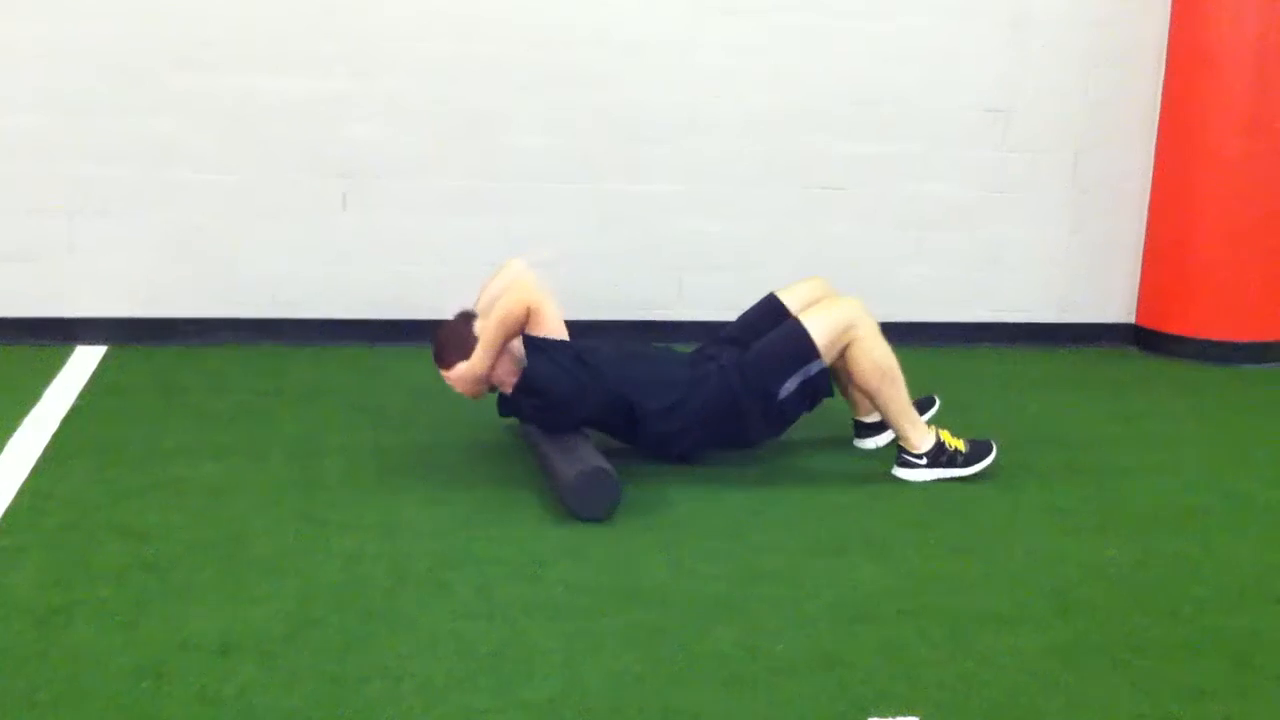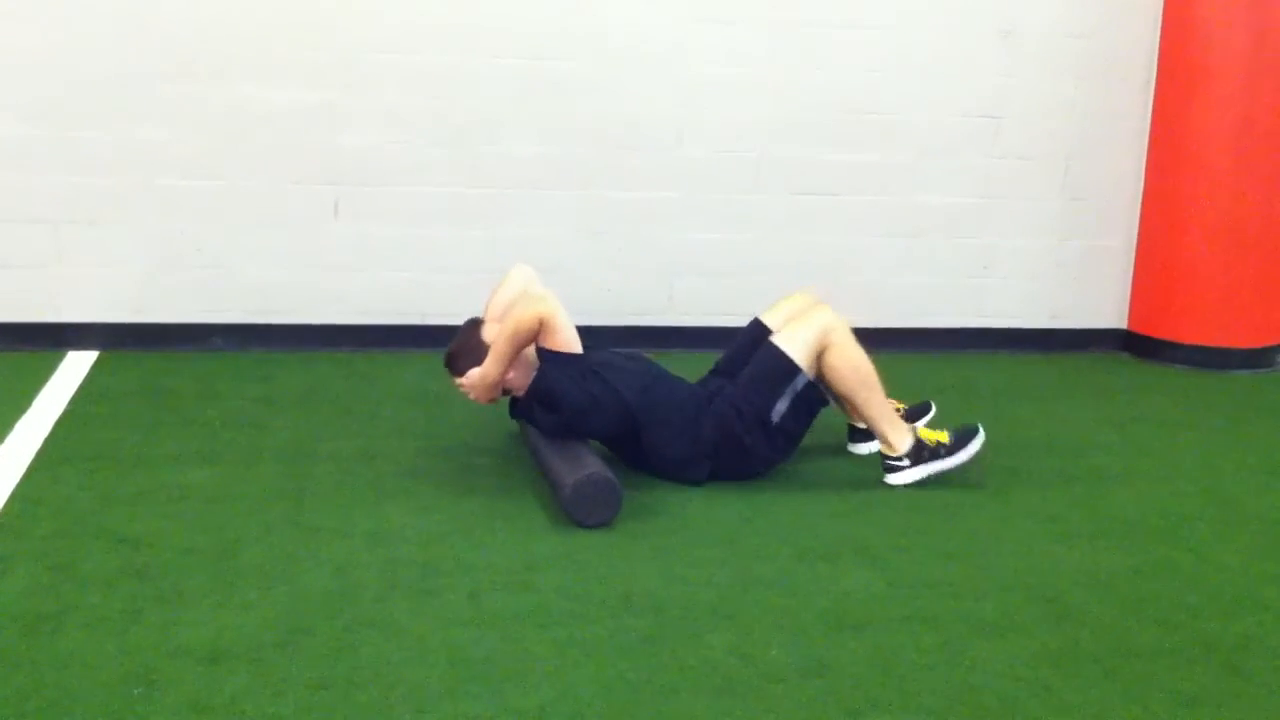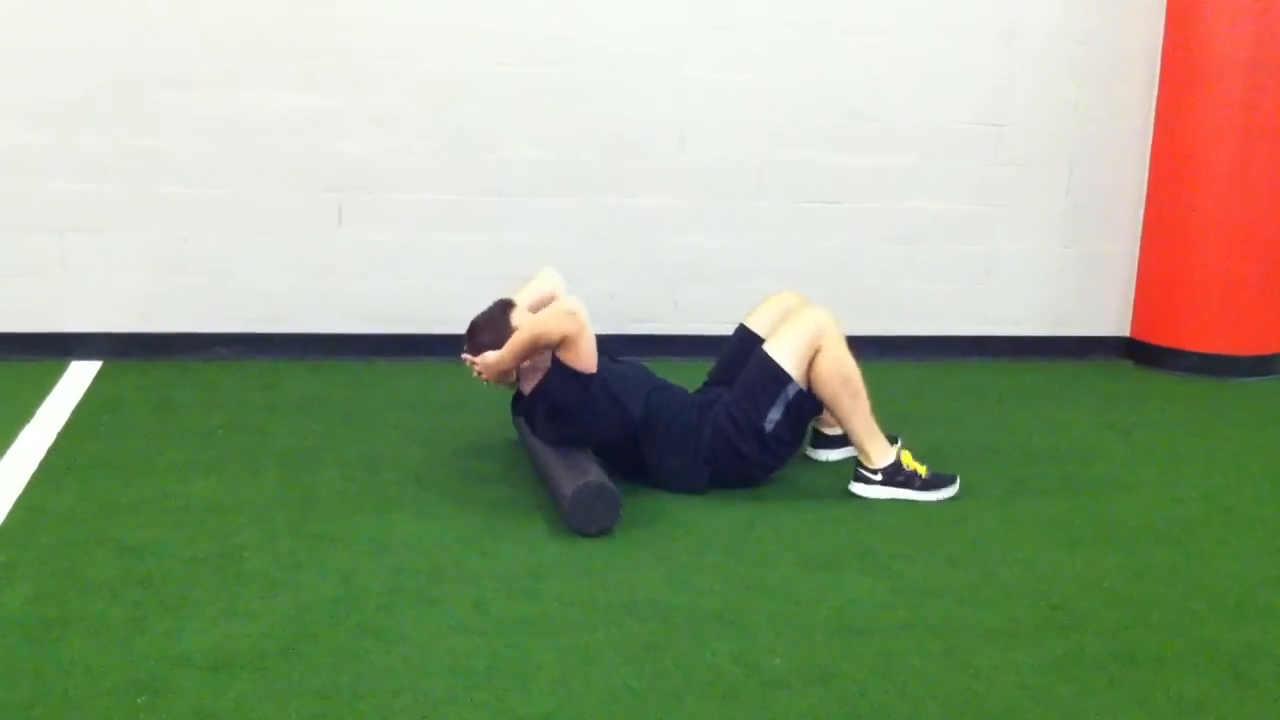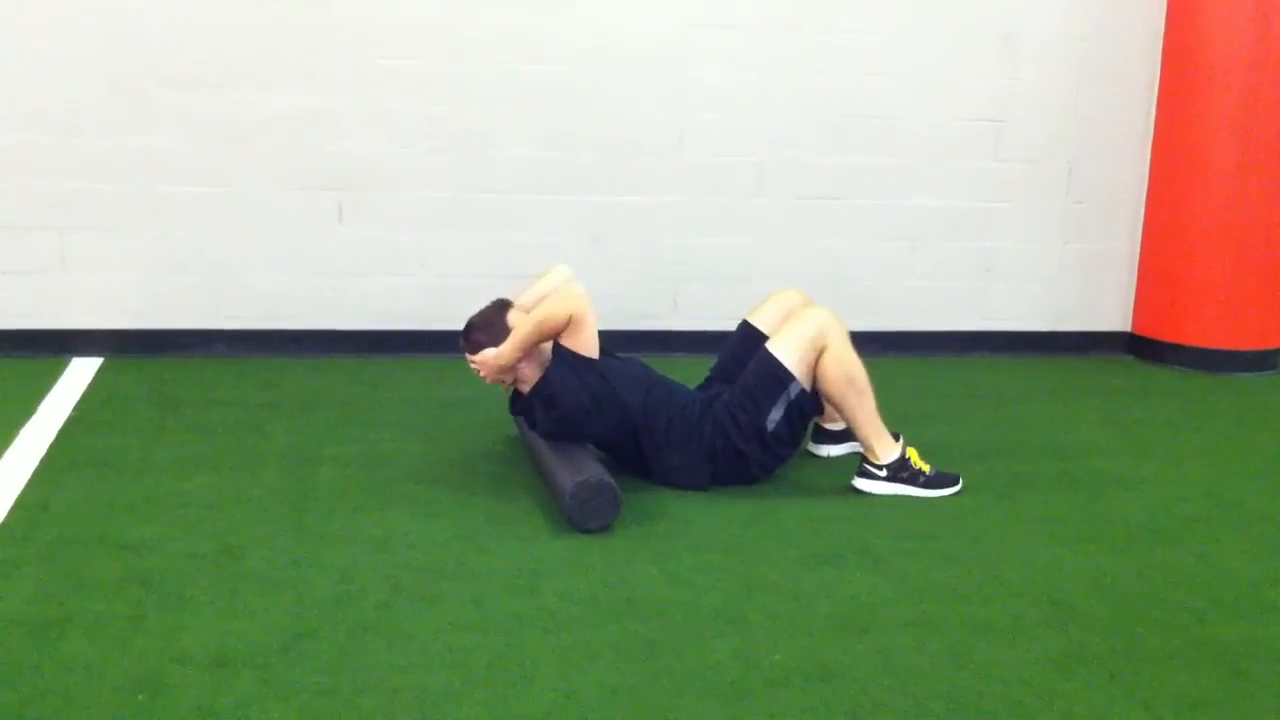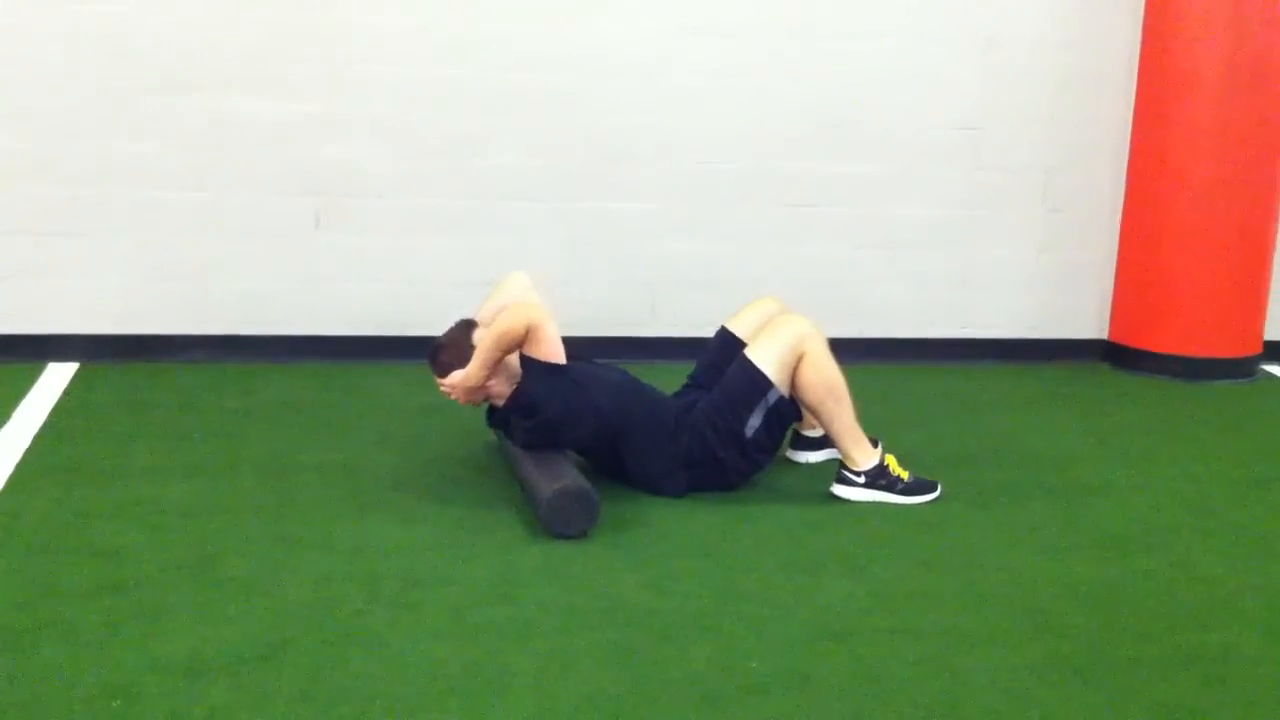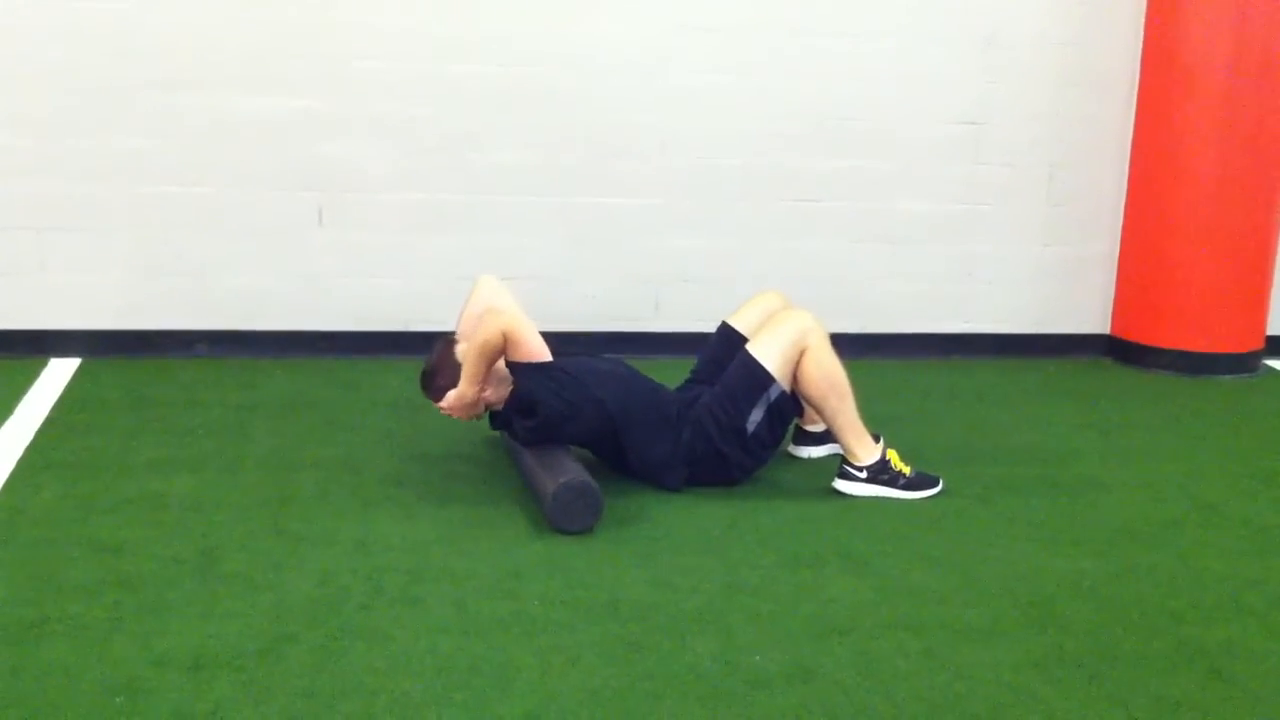
dt=0.7s
person 1, frame 1
left shoulder: (531, 380)
right shoulder: (546, 388)
left elbow: (516, 273)
right elbow: (529, 290)
left wrist: (473, 321)
right wrist: (480, 364)
left hip: (704, 370)
right hip: (724, 402)
left knee: (817, 291)
right knee: (850, 316)
left ankle: (872, 418)
right ankle: (919, 447)
person 1, frame 2
left shoulder: (538, 389)
right shoulder: (557, 394)
left elbow: (521, 278)
right elbow: (543, 306)
left wrist: (483, 334)
right wrist: (490, 371)
left hip: (708, 404)
right hip: (729, 437)
left knee: (804, 304)
right knee: (824, 323)
left ankle: (869, 422)
right ankle: (904, 450)
person 1, frame 3
left shoulder: (539, 393)
right shoulder: (562, 401)
left elbow: (550, 281)
right elbow: (568, 313)
left wrist: (495, 331)
right wrist: (504, 358)
left hip: (706, 411)
right hip: (725, 447)
left knee: (789, 305)
right knee: (816, 324)
left ankle: (831, 430)
right ankle: (879, 465)
person 1, frame 4
left shoulder: (542, 390)
right shoulder: (561, 397)
left elbow: (561, 276)
right elbow: (575, 301)
left wrist: (507, 317)
right wrist: (506, 354)
left hip: (708, 407)
right hip: (726, 444)
left knee: (792, 302)
right knee: (820, 325)
left ankle: (833, 427)
right ankle: (886, 461)
person 1, frame 5
left shoulder: (517, 401)
right shoulder: (538, 407)
left elbow: (517, 286)
right elbow: (530, 312)
left wrist: (468, 339)
right wrist: (473, 372)
left hip: (686, 413)
right hip: (706, 450)
left knee: (770, 310)
right knee: (799, 333)
left ankle: (812, 433)
right ankle: (864, 468)
person 1, frame 6
left shoulder: (518, 400)
right shoulder: (534, 406)
left elbow: (489, 290)
right elbow: (502, 319)
left wrist: (458, 353)
right wrist: (467, 387)
left hip: (689, 407)
right hip: (706, 446)
left knee: (773, 305)
right knee: (801, 328)
left ankle: (815, 430)
right ankle: (866, 463)
